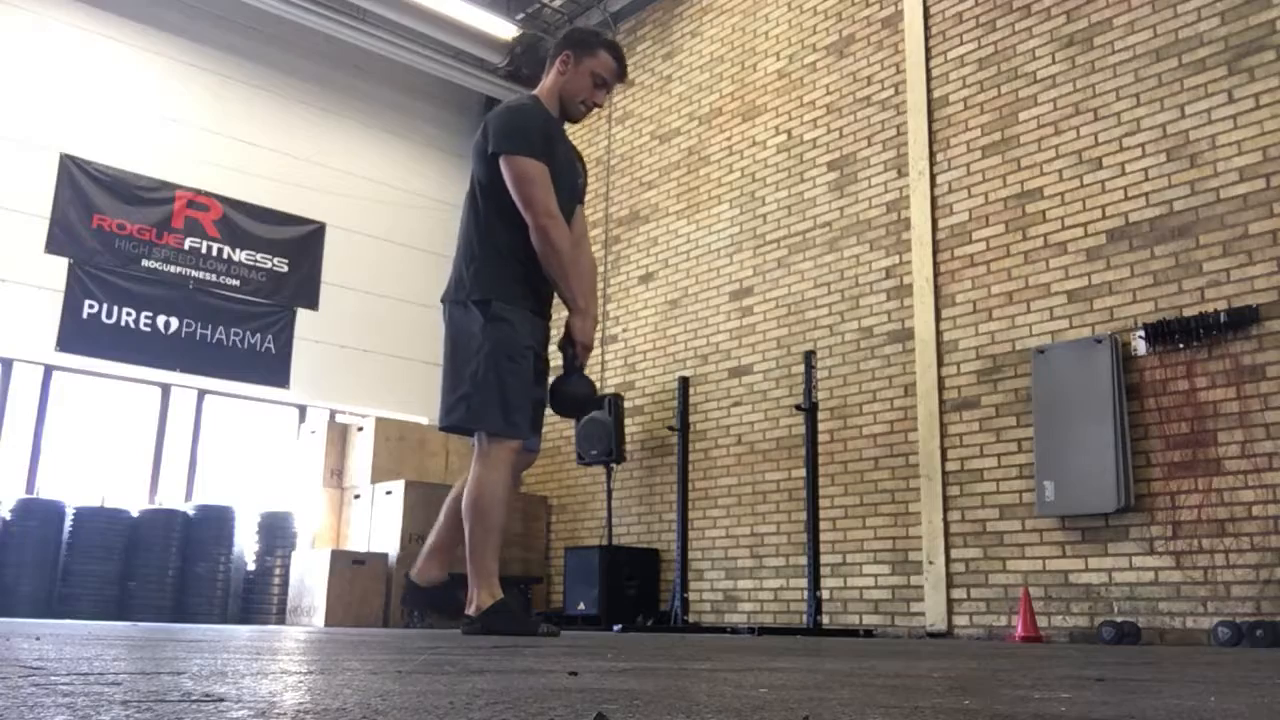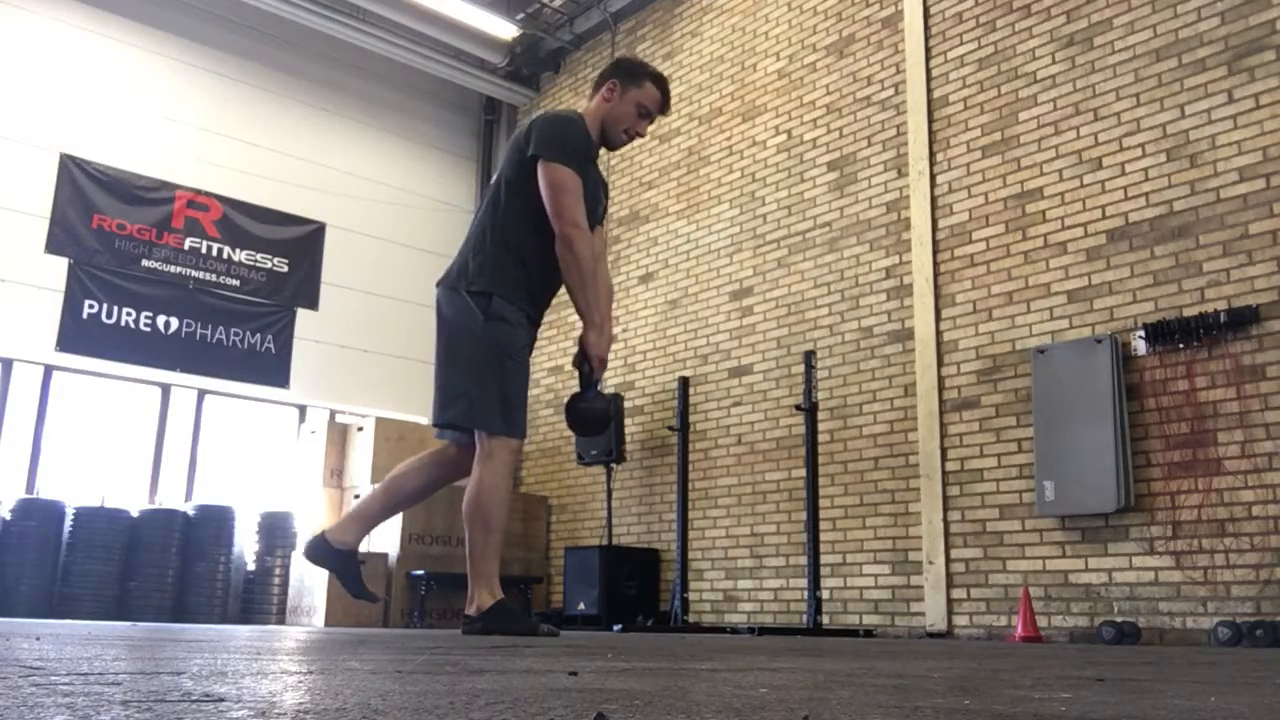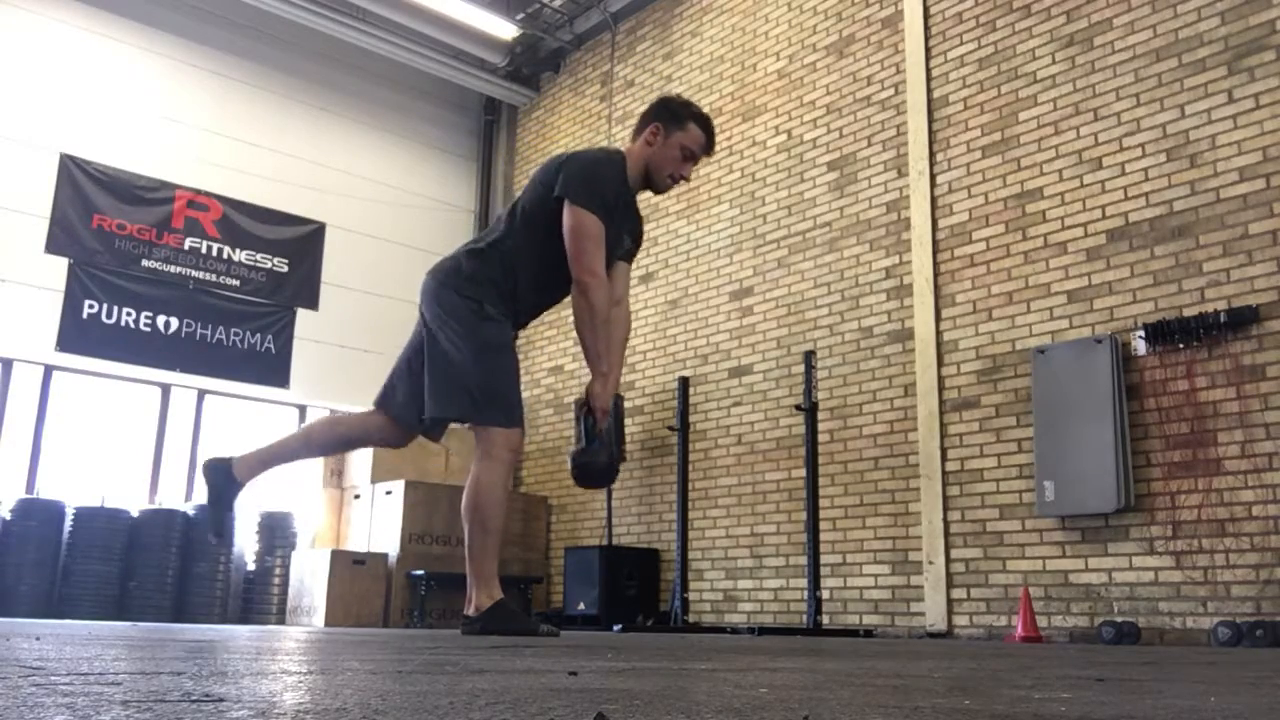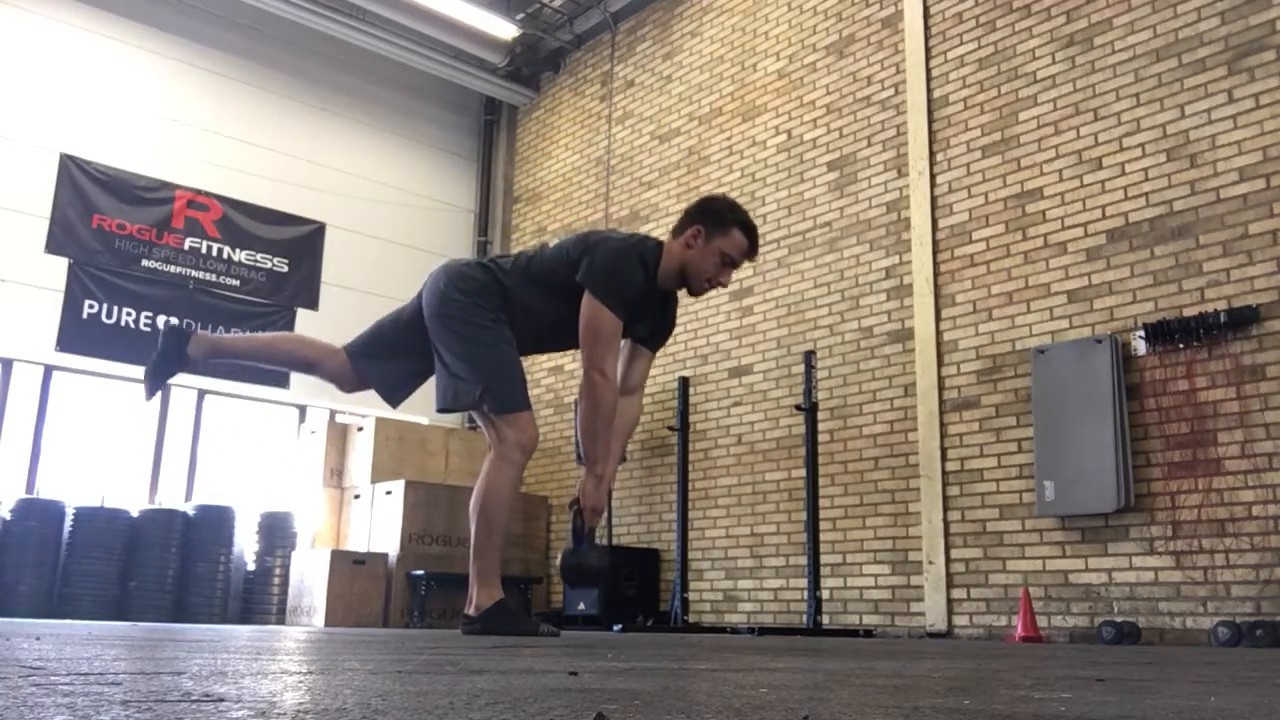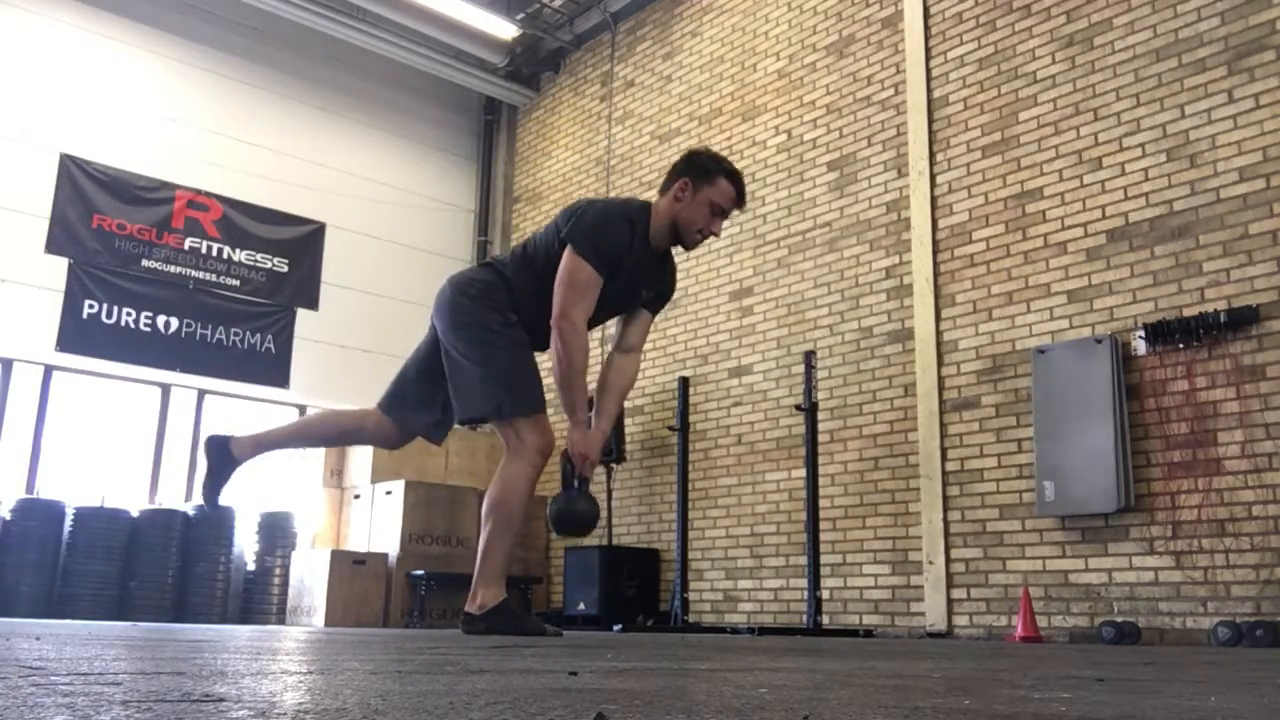
dt=1s
person 1, frame 1
left shoulder: (566, 153)
right shoulder: (517, 121)
left elbow: (578, 243)
right elbow: (543, 225)
left wrist: (590, 314)
right wrist: (579, 313)
left hip: (521, 312)
right hip: (494, 304)
left knee: (513, 449)
right knee: (502, 446)
left ankle: (428, 575)
right ankle: (484, 602)
person 1, frame 2
left shoulder: (593, 177)
right shoulder: (559, 131)
left elbow: (596, 265)
right elbow: (569, 235)
left wrist: (604, 334)
right wrist: (592, 328)
left hip: (500, 309)
right hip: (486, 299)
left knee: (469, 448)
right knee: (499, 445)
left ankle: (340, 537)
right ankle: (484, 603)
person 1, frame 3
left shoulder: (629, 221)
right shoulder: (592, 171)
left elbow: (616, 306)
right elbow: (586, 283)
left wrist: (610, 384)
right wrist: (598, 378)
left hip: (470, 305)
right hip: (469, 295)
left knee: (392, 426)
right knee: (501, 441)
left ankle: (237, 470)
right ankle: (484, 603)
person 1, frame 4
left shoulder: (659, 307)
right shoulder: (621, 260)
left elbow: (629, 394)
right elbow: (597, 376)
left wrist: (605, 476)
right wrist: (593, 476)
left hip: (457, 303)
right hip: (466, 296)
left knee: (343, 369)
right knee: (516, 438)
left ankle: (194, 346)
right ankle: (484, 602)
person 1, frame 5
left shoulder: (659, 274)
right shoulder: (608, 222)
left elbow: (625, 355)
right elbow: (567, 325)
left wrist: (598, 437)
right wrist: (579, 426)
left hip: (473, 315)
right hip: (477, 304)
left knee: (388, 427)
right knee: (531, 442)
left ankle: (235, 449)
right ankle: (486, 602)
